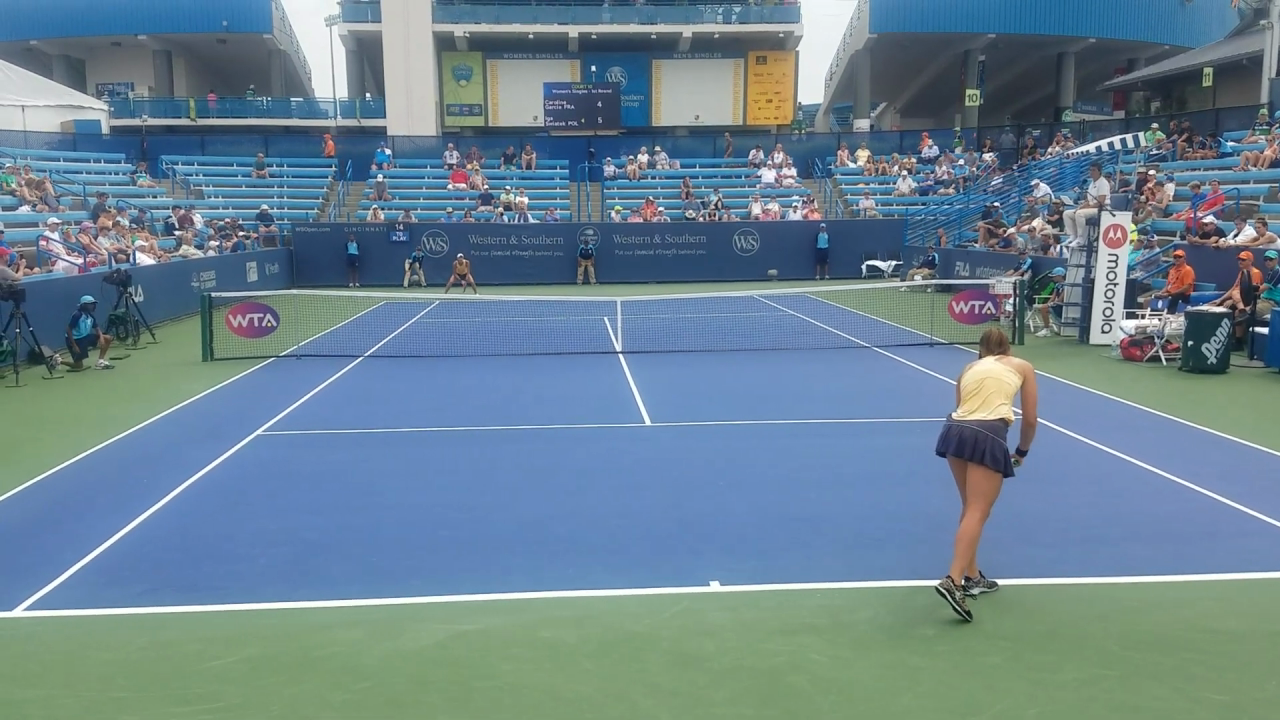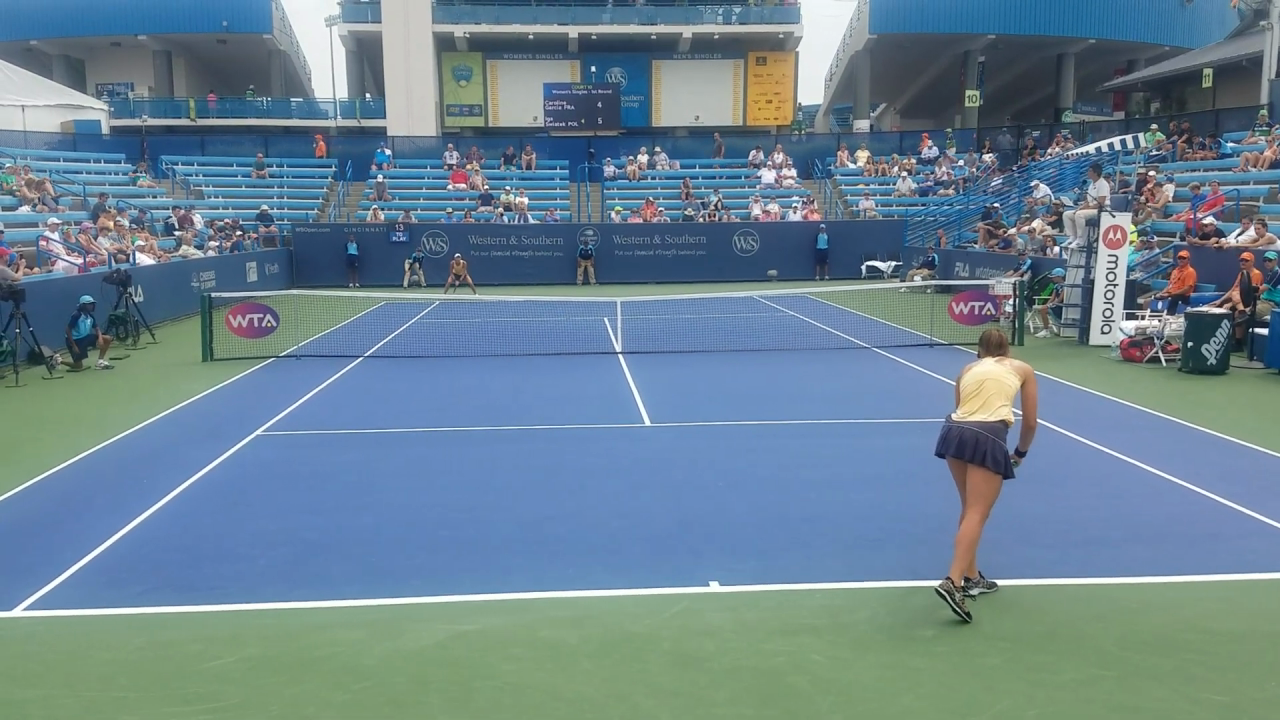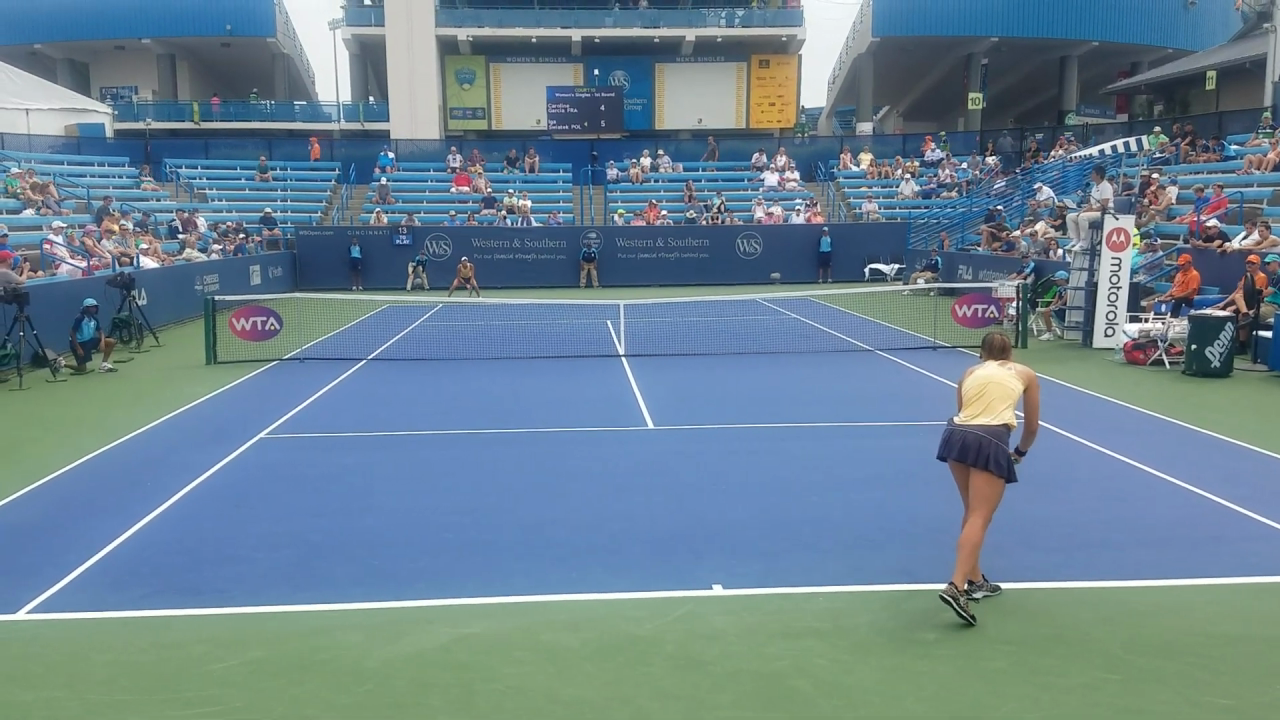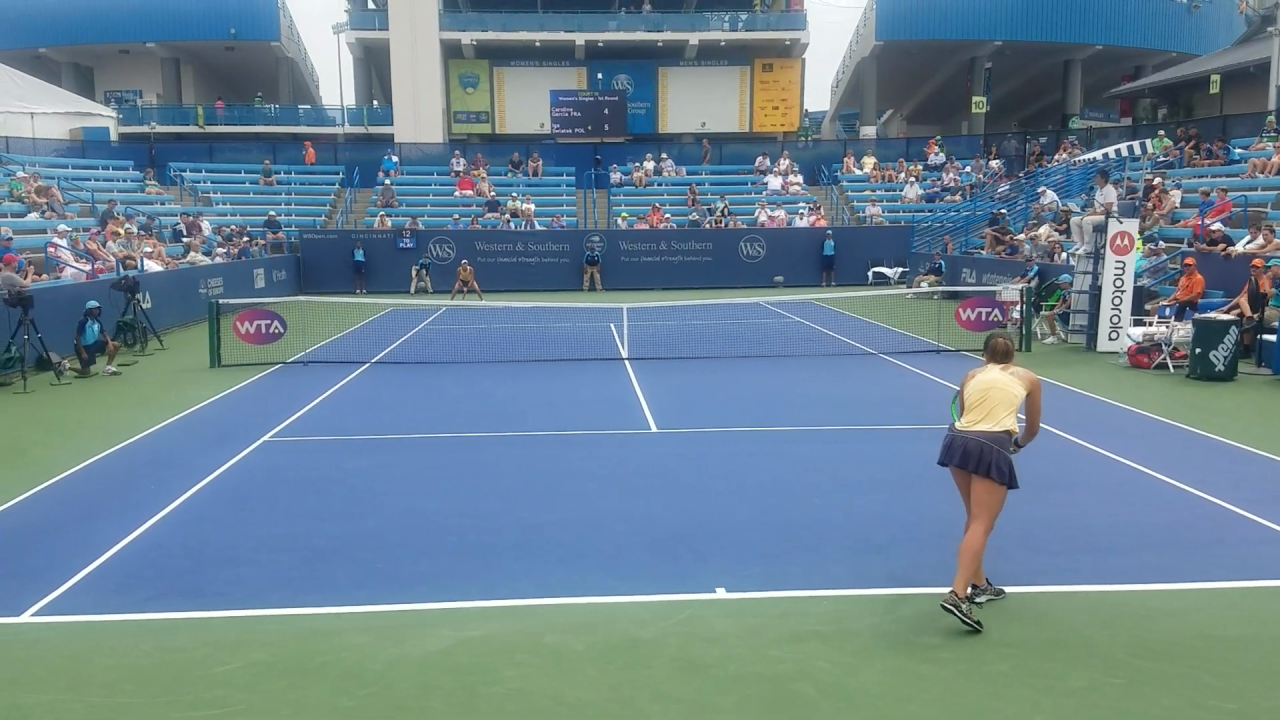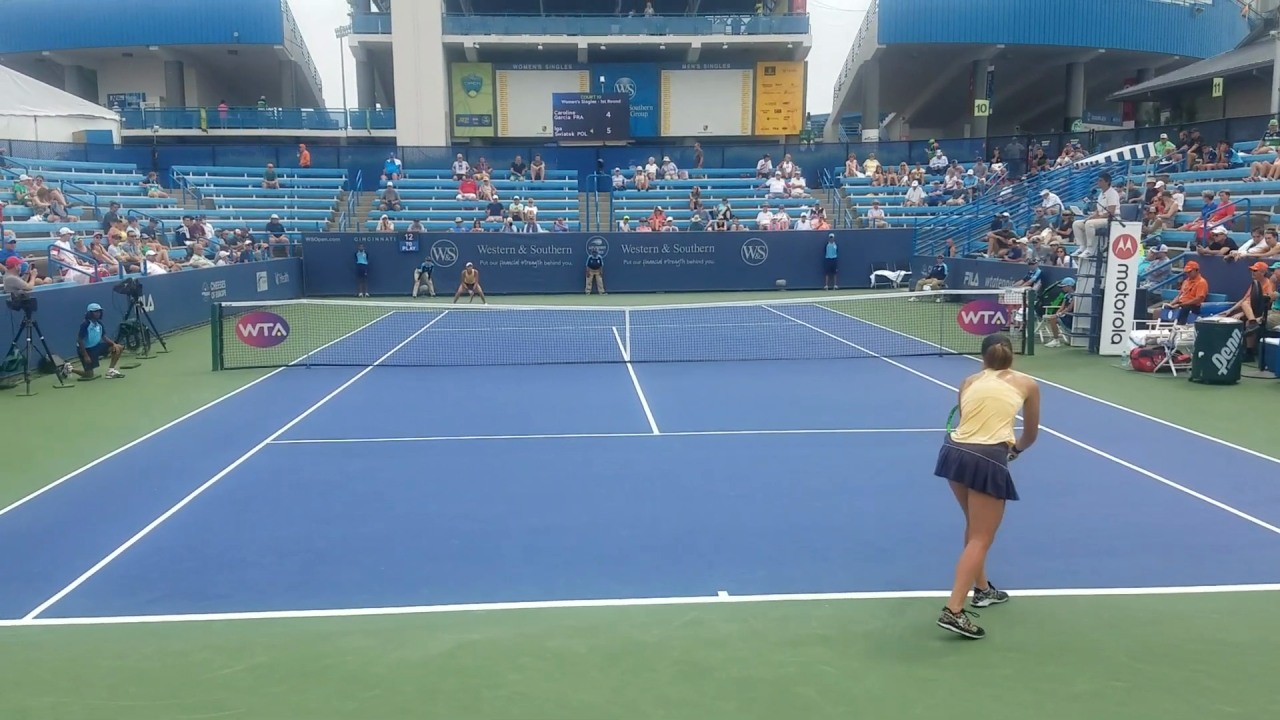
dt=0.4s
person 1, frame 1
left shoulder: (969, 368)
right shoulder: (1022, 366)
right elbow: (1030, 420)
right wrist: (1021, 452)
left hip: (954, 430)
right hip: (987, 435)
left knee: (971, 508)
right knee: (977, 513)
left ankle: (972, 577)
right ankle: (953, 581)
person 1, frame 2
left shoulder: (968, 369)
right shoulder: (1022, 369)
right elbow: (1030, 422)
right wrist: (1020, 453)
left hip: (953, 431)
right hip: (987, 437)
left knee: (970, 509)
right knee: (976, 515)
left ankle: (971, 577)
right ankle: (953, 582)
person 1, frame 3
left shoulder: (970, 372)
right shoulder: (1025, 373)
right elbow: (1031, 427)
right wrist: (1019, 452)
left hip: (955, 434)
right hip: (990, 441)
left knee: (972, 512)
right knee: (979, 519)
left ankle: (974, 580)
right ankle: (956, 587)
person 1, frame 4
left shoulder: (972, 375)
right shoulder: (1028, 378)
right elbow: (1032, 429)
right wrist: (1017, 444)
left hip: (957, 440)
right hip: (992, 447)
left knee: (974, 517)
right knee: (981, 525)
left ankle: (978, 584)
right ankle: (958, 594)
person 1, frame 5
left shoulder: (970, 381)
right shoulder: (1027, 384)
right elbow: (1030, 434)
right wrist: (1015, 449)
left hip: (953, 451)
right hip: (987, 459)
left knee: (975, 527)
right knee: (981, 539)
left ankle: (981, 588)
right ankle: (953, 610)
